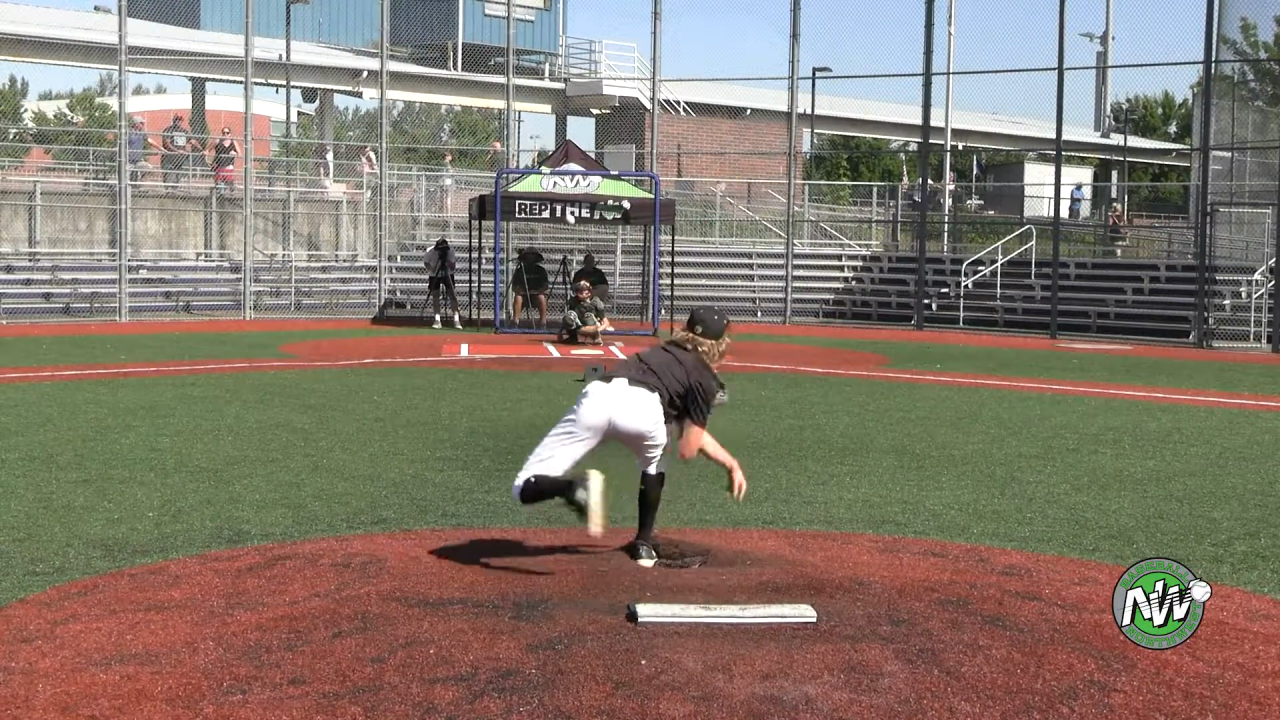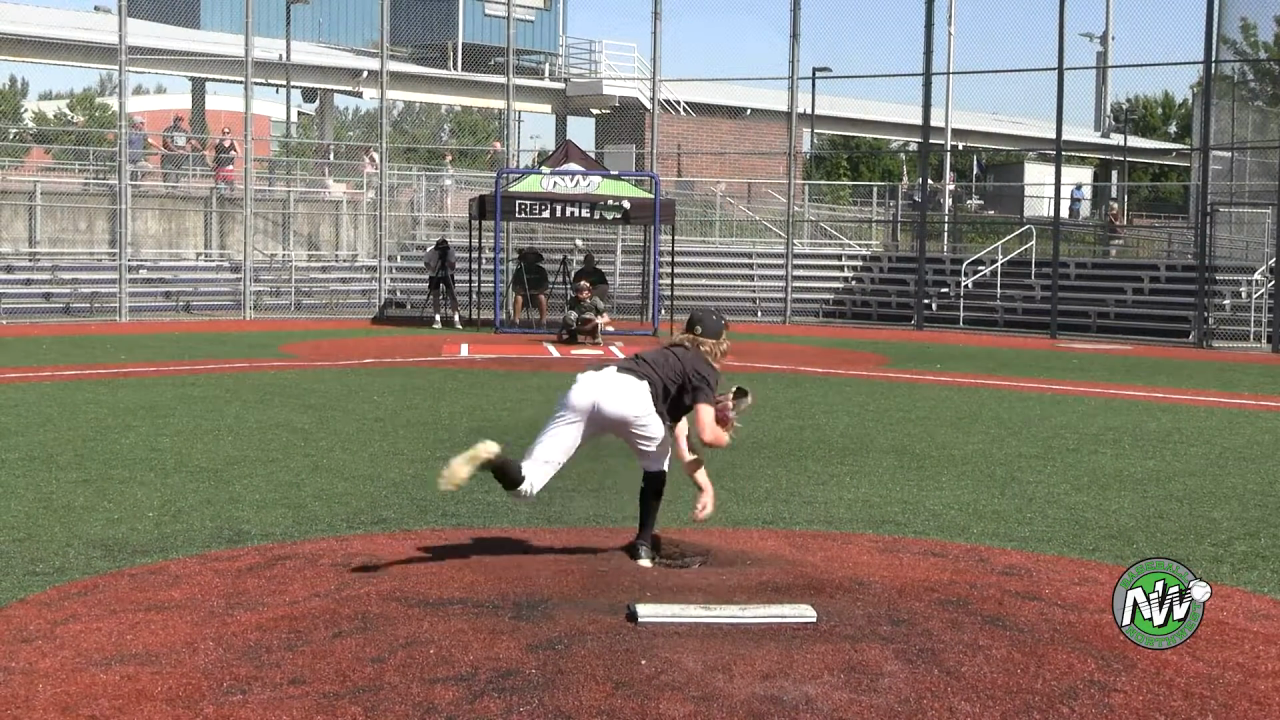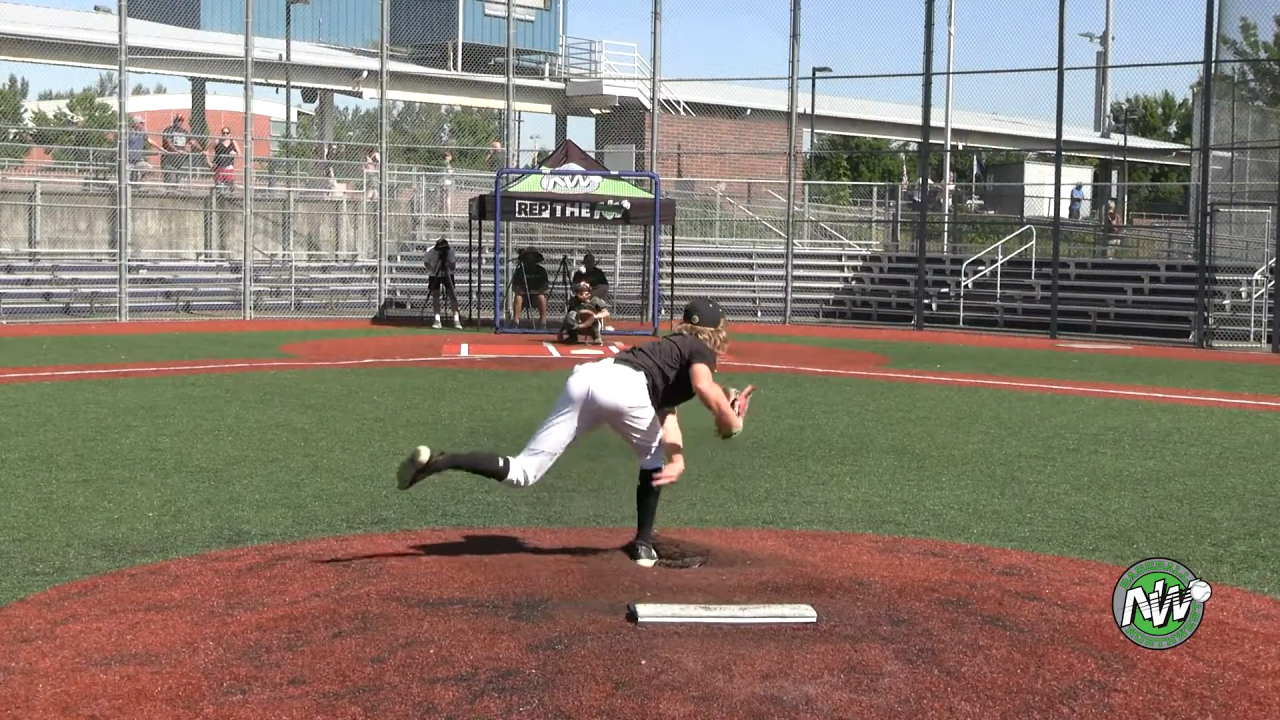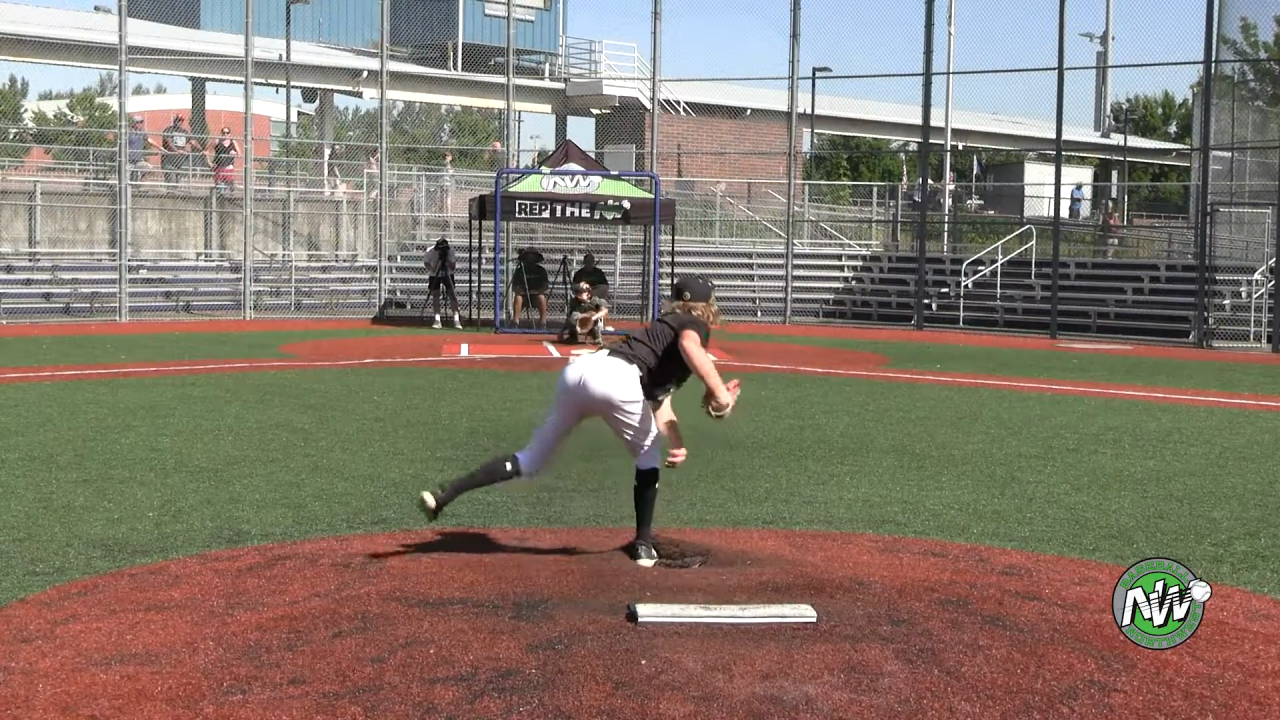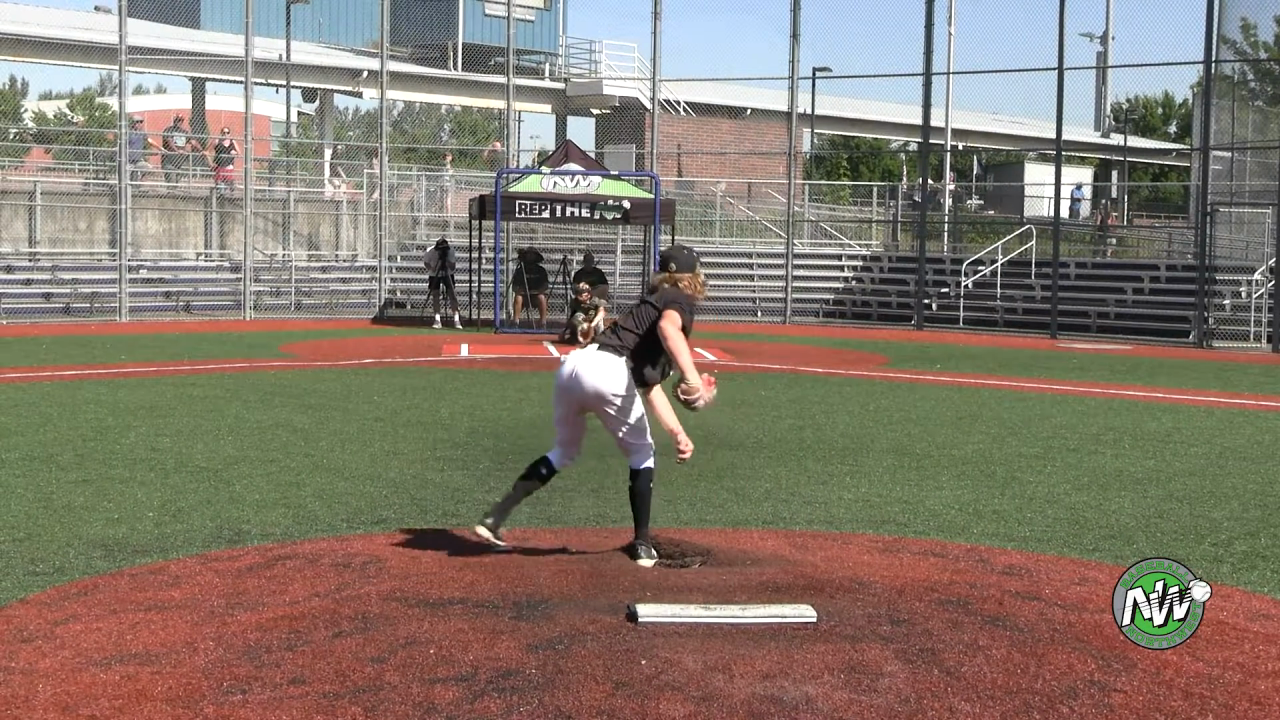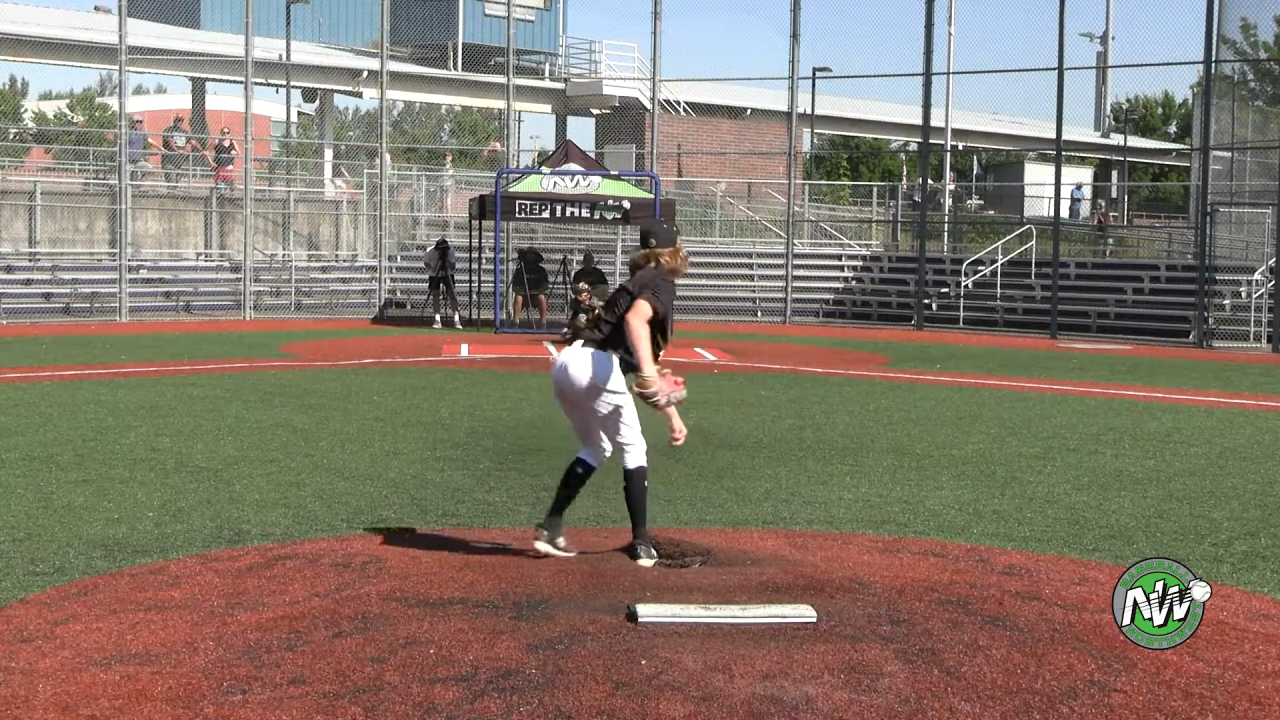
dt=0.1s
person 1, frame 1
left shoulder: (669, 352)
right shoulder: (705, 378)
right elbow: (687, 449)
left wrist: (730, 463)
left hip: (600, 398)
right hip: (644, 407)
left knee: (525, 489)
right knee: (653, 458)
left ankle: (577, 489)
right ankle: (643, 543)
person 1, frame 2
left shoulder: (669, 355)
right shoulder: (700, 371)
left elbow: (681, 441)
right elbow: (705, 435)
left wrist: (704, 484)
right wrist: (724, 438)
left hip: (588, 385)
right hip: (632, 395)
left knee: (525, 481)
right knee: (656, 460)
left ankle: (491, 458)
right ankle: (645, 543)
person 1, frame 3
left shoulder: (670, 346)
right shoulder: (701, 350)
left elbow: (668, 425)
right elbow: (704, 384)
left wrist: (676, 460)
right wrist: (729, 420)
left hip: (586, 377)
right hip: (626, 387)
left knee: (520, 472)
right knee: (652, 456)
left ankle: (432, 460)
right ankle: (643, 543)
person 1, frame 4
right shoulder: (695, 326)
left elbow: (659, 403)
right elbow: (689, 345)
left wrist: (678, 444)
right wrist: (717, 389)
left hip: (578, 371)
right hip: (616, 380)
left knee: (531, 459)
right knee: (649, 456)
left ankle: (444, 495)
right ankle: (642, 544)
person 1, frame 5
right shoulder: (681, 303)
left elbow: (651, 389)
right elbow: (667, 326)
left wrist: (678, 433)
right wrist: (691, 374)
left hip: (573, 365)
right hip: (611, 373)
left knee: (563, 452)
right knee: (641, 454)
left ankle: (495, 518)
right ankle: (643, 543)
person 1, frame 6
left shoulder: (643, 282)
right shoulder: (660, 284)
left elbow: (644, 359)
right elbow: (635, 318)
left wrist: (671, 412)
right wrist: (650, 373)
left hip: (565, 362)
right hip: (596, 368)
left knee: (594, 449)
right knee: (631, 450)
left ankle: (549, 530)
right ankle: (641, 543)
